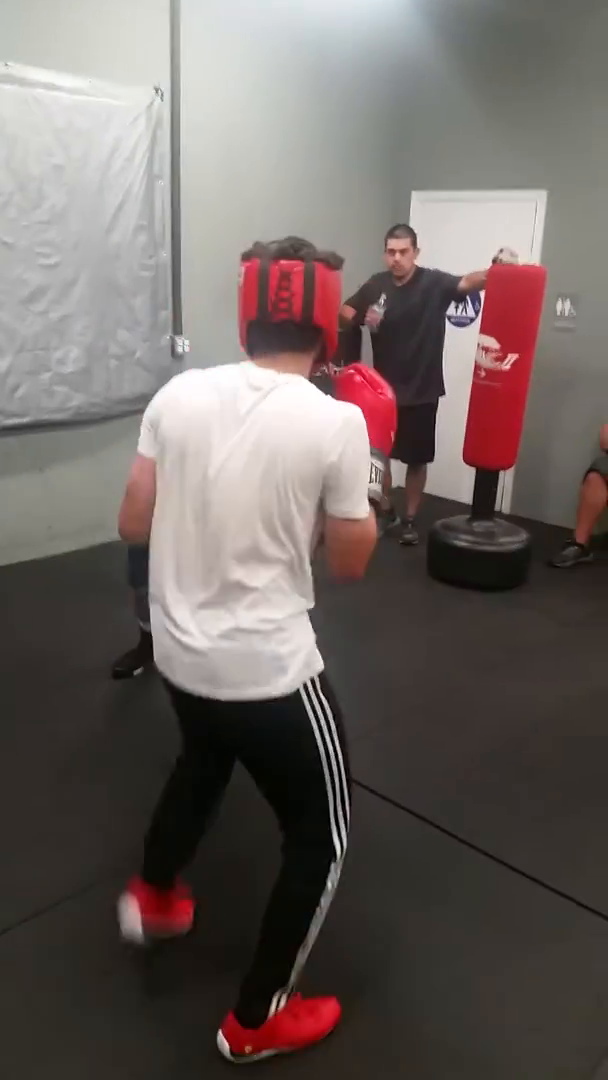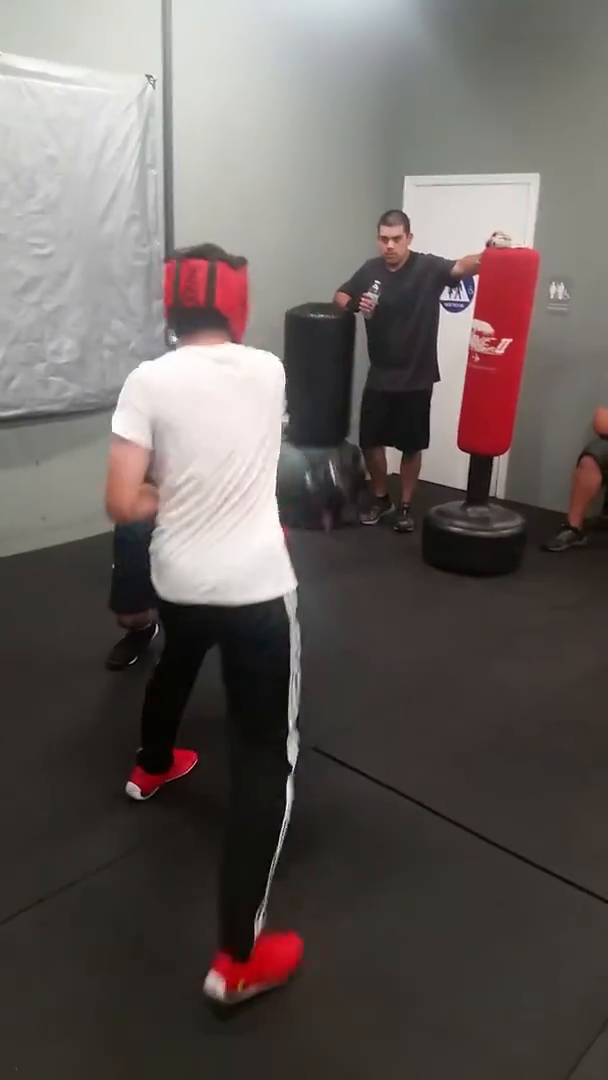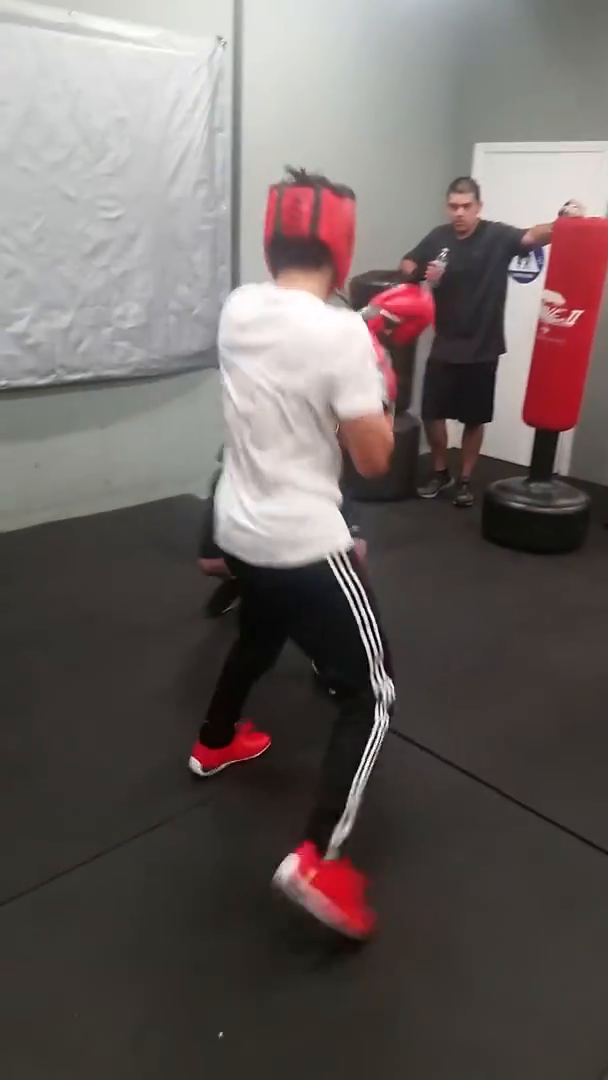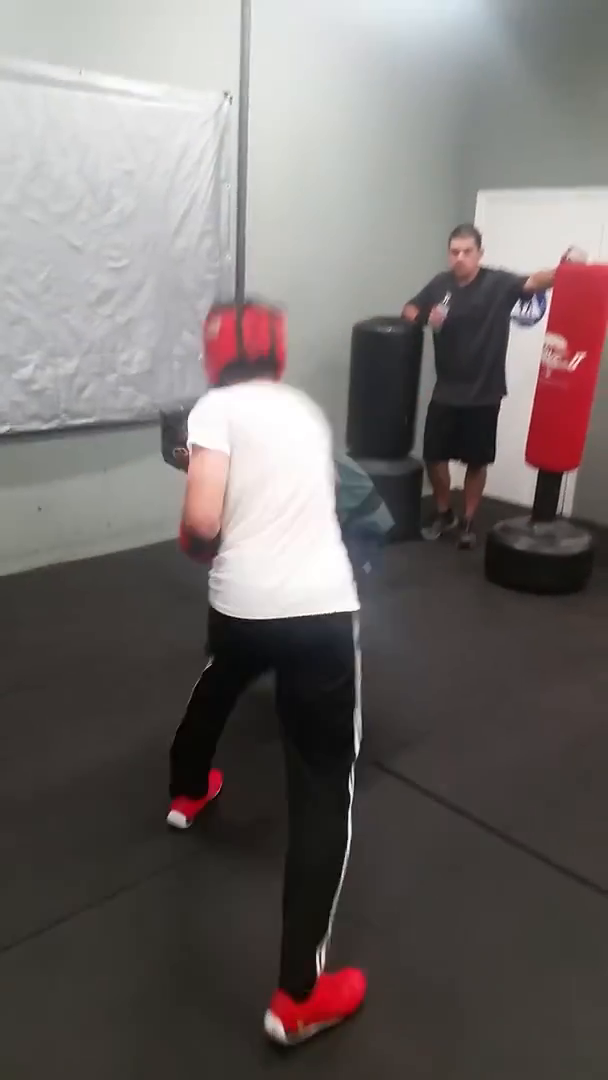
dt=0.5s
person 1, frame 1
left shoulder: (178, 394)
right shoulder: (334, 422)
left elbow: (131, 526)
right elbow: (350, 563)
left hip: (178, 645)
right hip: (270, 663)
left knee: (208, 755)
right knee: (320, 835)
left ankle: (150, 897)
right ankle: (255, 1020)
person 1, frame 2
left shoulder: (149, 380)
right shoulder: (265, 370)
left elbow: (121, 502)
left wrist: (172, 501)
left hip: (178, 580)
right hip: (257, 587)
left knee: (177, 661)
right knee: (265, 759)
left ankle: (152, 768)
right ankle: (239, 954)
person 1, frame 3
left shoulder: (237, 310)
right shoulder: (340, 334)
right elbow: (373, 460)
right wrist: (378, 390)
left hip: (238, 528)
right hip: (307, 541)
left knee: (260, 629)
right knee: (370, 696)
left ankle: (218, 743)
right ankle: (317, 860)
person 1, frame 4
left shoulder: (217, 408)
right shoulder: (306, 413)
left elbow: (203, 517)
left wrist: (229, 528)
left hip: (241, 607)
right hip: (324, 614)
left knee: (219, 679)
right knee: (322, 794)
left ankle: (188, 792)
right ankle: (299, 994)
person 2, frame 1
left shoulder: (434, 282)
right shoulder: (377, 284)
left elbow: (467, 282)
right elbow: (346, 311)
right wrist: (362, 317)
left hip: (422, 391)
left knee: (417, 459)
left ankle: (410, 519)
right ankle: (386, 513)
person 2, frame 2
left shoulder: (428, 267)
right shoulder: (371, 269)
left elbow: (461, 267)
right elbow: (340, 296)
right wrist: (355, 304)
left hip: (416, 377)
right hip: (379, 375)
left knee: (411, 445)
right knee: (370, 441)
left ankle: (405, 506)
right ankle: (380, 499)
person 2, frame 3
left shoulder: (497, 236)
right shoulder: (439, 237)
left elbow: (532, 236)
right elbow: (406, 264)
right wrist: (422, 273)
left hip: (482, 350)
right hip: (444, 346)
left knee: (474, 419)
right knee: (432, 412)
left ankle: (465, 480)
right ankle: (440, 473)
person 2, frame 4
left shoulder: (499, 283)
right shoulder: (441, 284)
left elbow: (533, 282)
right elbow: (409, 310)
right wrist: (424, 318)
left hip: (483, 394)
right hip: (446, 391)
left knee: (476, 461)
right knee: (434, 455)
left ankle: (469, 522)
right ankle: (444, 514)
